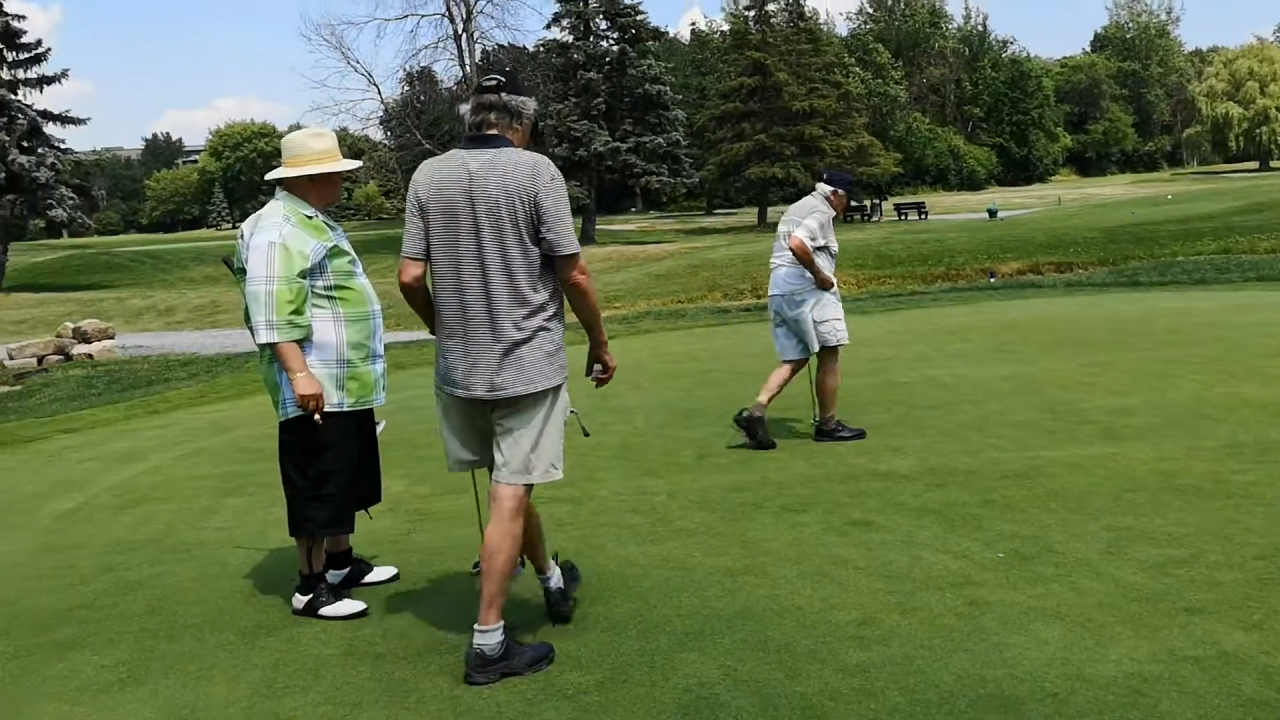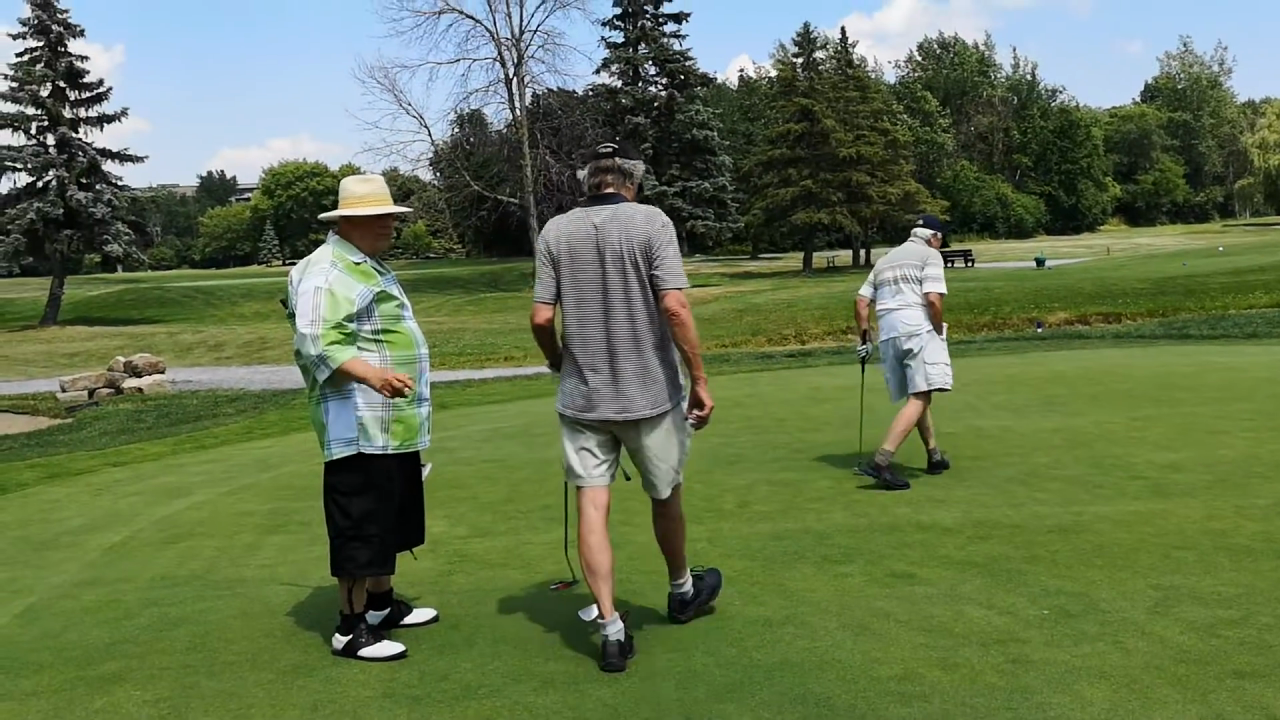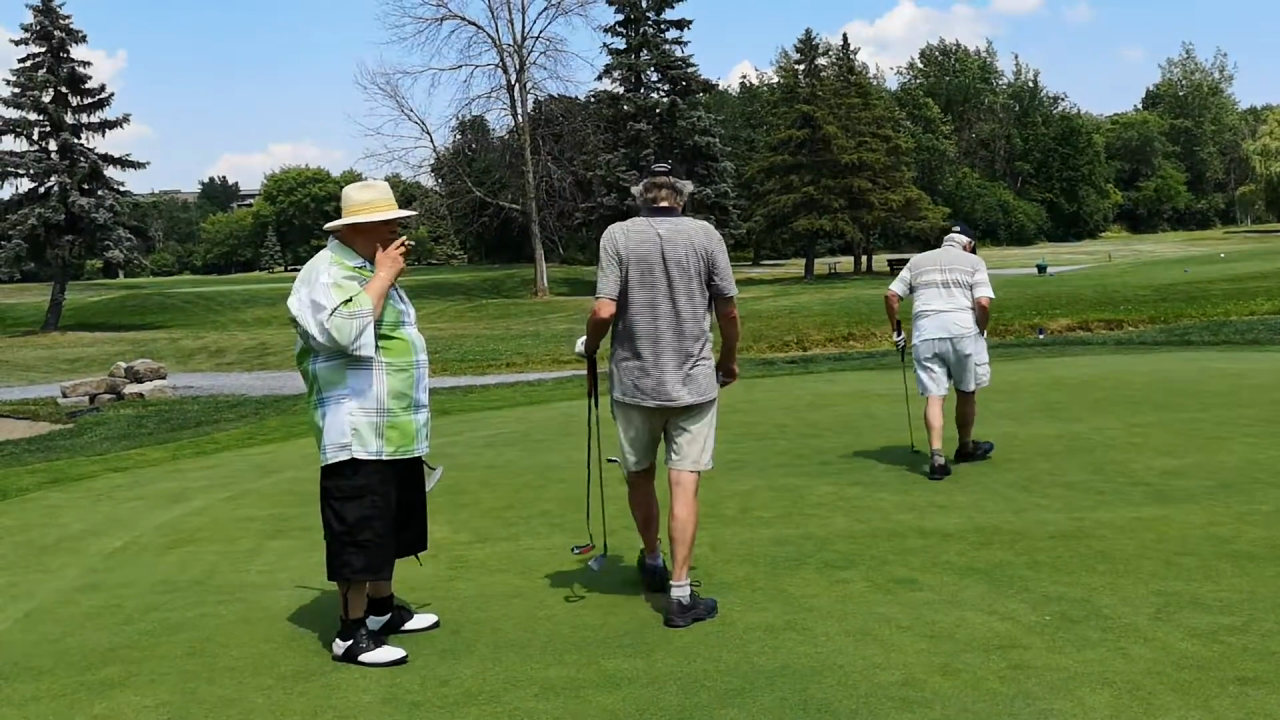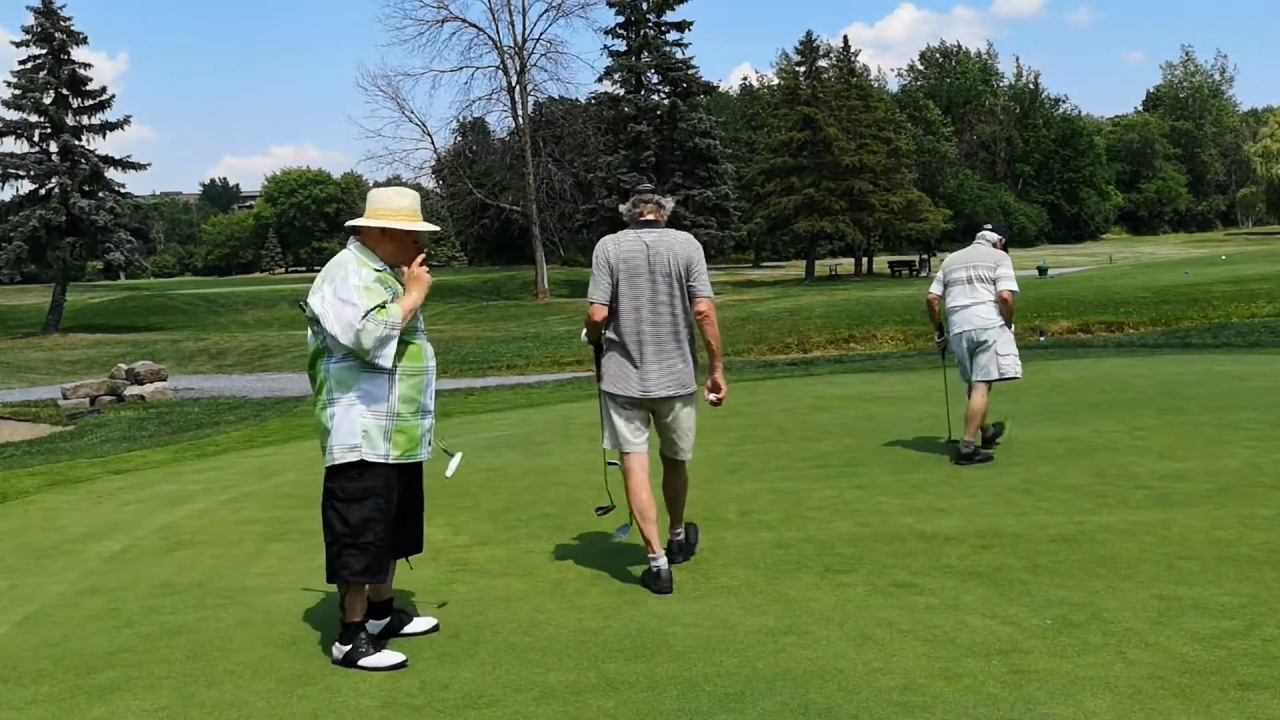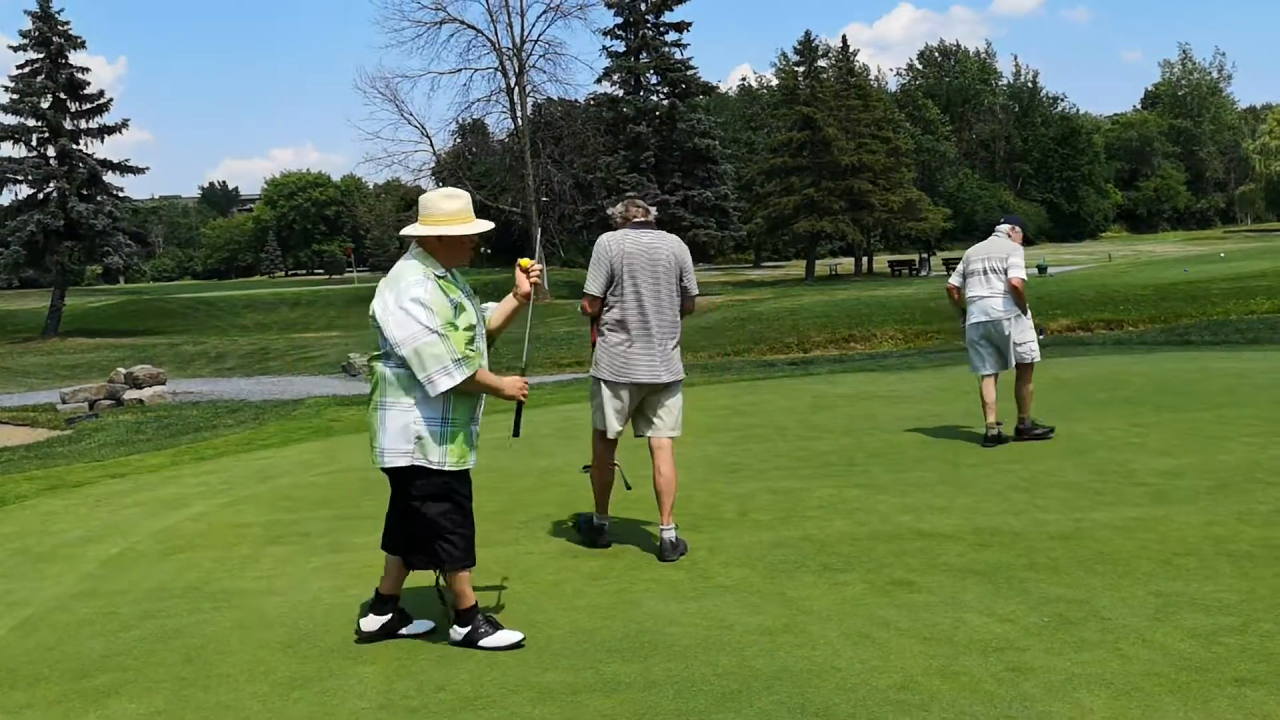
dt=0.7s
person 1, frame 1
left shoulder: (313, 222)
right shoulder: (277, 228)
right elbow: (273, 311)
right wrist: (299, 373)
left hip: (346, 383)
right hip: (317, 386)
left knee: (344, 481)
right knee: (317, 488)
left ankle: (342, 564)
right ankle: (311, 586)
person 1, frame 2
left shoulder: (369, 265)
right shoulder: (326, 270)
right elbow: (319, 343)
left wrist: (390, 375)
right wrist: (373, 375)
left hip: (393, 424)
right hip: (358, 426)
left knee: (387, 519)
right knee: (360, 524)
left ankle: (382, 604)
right ankle: (351, 628)
person 1, frame 3
left shoulder: (370, 269)
right shoulder: (327, 271)
right elbow: (348, 331)
right wrist: (383, 277)
left hip: (394, 429)
right hip: (356, 430)
left knee: (388, 523)
right knee: (359, 529)
left ankle: (382, 609)
right ankle: (352, 633)
person 1, frame 4
left shoulder: (381, 272)
right shoulder: (348, 273)
right elbow: (374, 339)
right wrist: (415, 295)
left hip: (396, 429)
right hip: (364, 431)
left knee: (392, 525)
right knee: (362, 530)
left ankle: (382, 613)
right ankle: (351, 638)
person 1, frame 5
left shoulder: (445, 277)
right shoulder: (410, 286)
left elbow: (479, 326)
right elbow: (441, 362)
left wrist: (517, 298)
right wrist: (499, 385)
left hip: (438, 430)
right hip: (422, 432)
left knee: (414, 523)
right knee: (446, 523)
left ankle: (382, 611)
right ankle: (468, 620)
person 2, frame 1
left shoulder: (428, 175)
right shoulder: (536, 171)
left elbow: (410, 276)
right elbow: (574, 274)
right wrist: (600, 343)
left hip: (460, 366)
right hip: (528, 363)
left knee: (509, 486)
right knee: (510, 496)
left ankle: (552, 584)
right ankle: (487, 642)
person 2, frame 2
left shoulder: (555, 230)
right shoulder: (651, 221)
left elbow: (542, 319)
right elbow: (674, 307)
left wrist: (558, 361)
right wrist: (699, 379)
left hip: (582, 395)
right hip: (650, 392)
left knee: (592, 507)
right knee: (665, 497)
left ankle: (610, 628)
right ankle: (683, 592)
person 2, frame 3
left shoulder: (617, 235)
right shoulder: (705, 234)
left elbow: (604, 311)
right elbow: (728, 311)
left wrist: (589, 345)
right wrist: (729, 359)
left hip: (634, 381)
right hip: (692, 380)
left knee: (640, 475)
right knee: (684, 484)
left ankle: (653, 564)
right ankle: (680, 594)
person 2, frame 4
left shoulder: (608, 246)
right shoulder: (686, 244)
left elbow: (598, 315)
right elbow: (704, 311)
left wrist: (591, 336)
right wrist: (717, 368)
left hip: (623, 376)
right hip: (675, 375)
left knee: (636, 467)
right knee: (675, 460)
left ankle: (658, 562)
right ankle: (677, 539)
person 2, frame 5
left shoulder: (608, 242)
right shoulder: (676, 245)
left elbow: (592, 306)
right elbow: (689, 306)
left wrist: (587, 307)
left hip: (616, 363)
right hip: (665, 363)
left knee: (605, 441)
right knee: (662, 446)
left ankle: (600, 523)
right ankle: (668, 534)
person 3, frame 1
left shoulder: (798, 208)
right shoulder: (821, 212)
right elbow: (797, 245)
right wrist: (822, 275)
left hip: (781, 289)
right hip: (806, 289)
left knee: (794, 360)
right knee: (829, 355)
left ankle: (754, 412)
right ankle: (828, 425)
person 3, frame 2
left shoulder: (886, 259)
right shoulder: (930, 255)
left elbow: (862, 302)
right elbow: (933, 299)
left wrist: (864, 338)
right wrist: (940, 331)
left hip: (888, 334)
right hip: (918, 331)
left knee: (916, 396)
right knee: (920, 398)
left ankle: (935, 456)
right ankle: (883, 458)
person 3, frame 3
left shoulder: (917, 261)
right shoulder: (974, 261)
left elbow: (891, 296)
right elbow: (983, 303)
left wrist: (896, 330)
right wrist: (980, 331)
left hip: (926, 335)
right hip: (962, 332)
left knee: (934, 397)
right knee: (966, 392)
left ankle: (937, 458)
right ankle: (966, 447)
person 3, frame 4
left shoulder: (950, 259)
right shoulder: (999, 257)
left elbow: (932, 299)
right elbow: (1005, 296)
left wrist: (939, 330)
right wrist: (1008, 325)
left hip: (959, 328)
right hip: (989, 325)
left knee: (977, 384)
right knee: (981, 386)
left ankle: (986, 432)
right ankle: (968, 448)
person 3, frame 5
left shoulder: (972, 251)
right shoulder: (1013, 248)
left elbow: (952, 287)
right elbow: (1015, 284)
left wrist: (964, 313)
right wrist: (1025, 311)
left hip: (976, 318)
right hip: (1006, 315)
left knee: (988, 374)
right knee: (1024, 369)
left ankle: (992, 430)
right ankle: (1025, 424)
